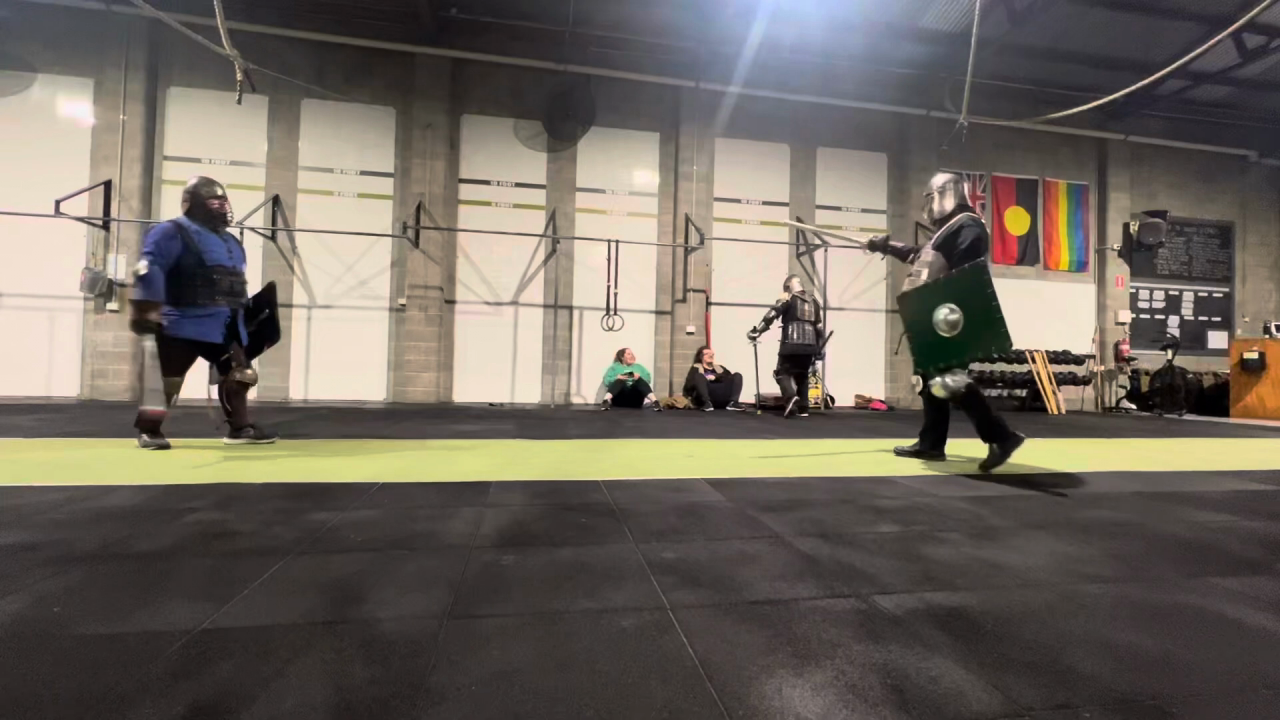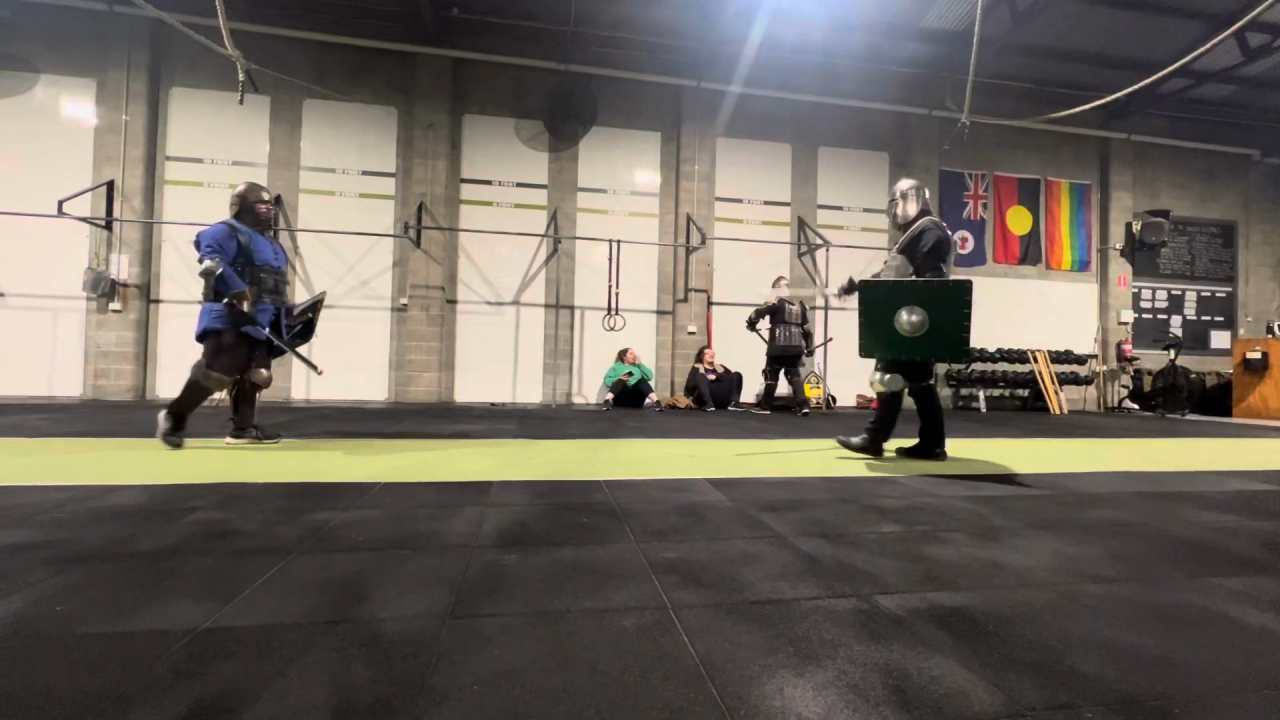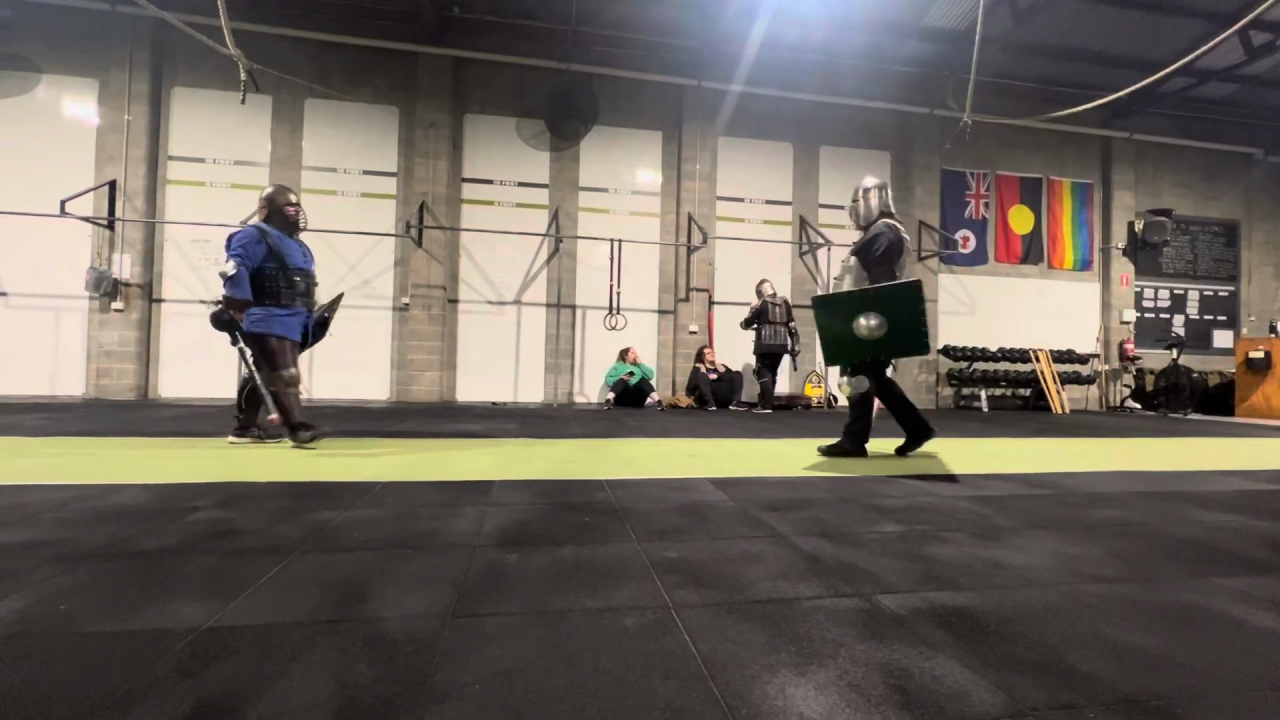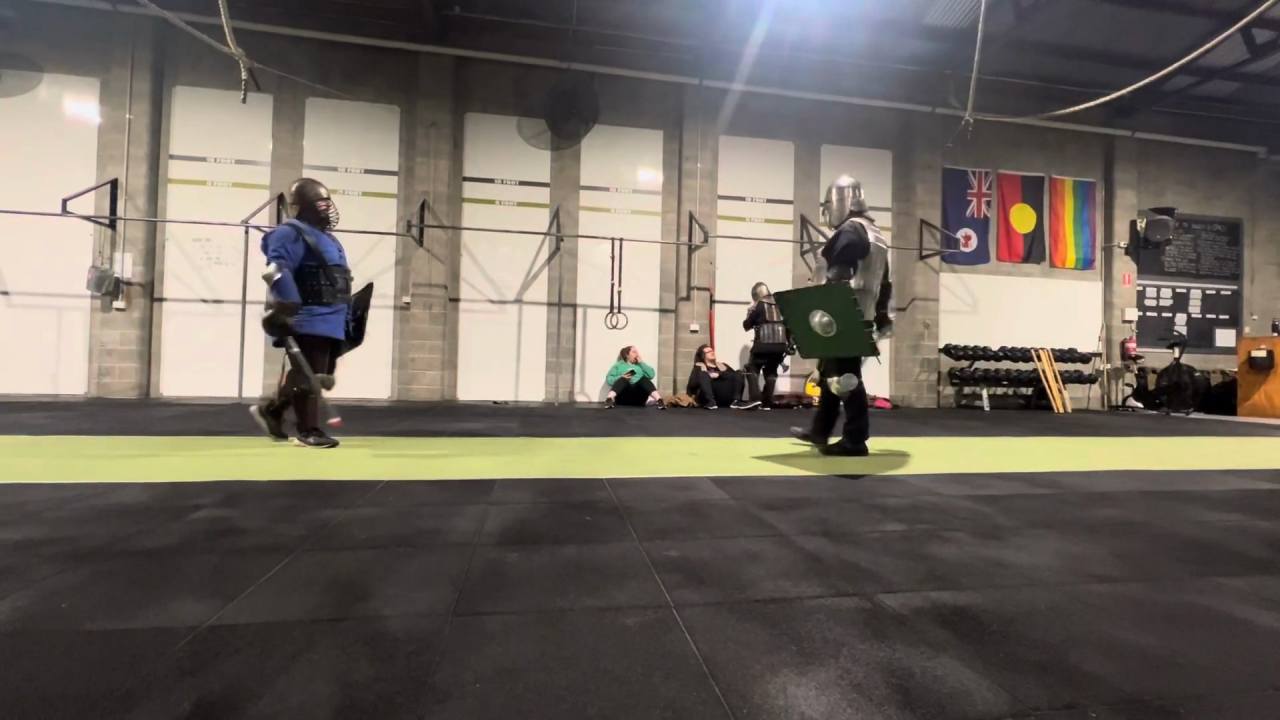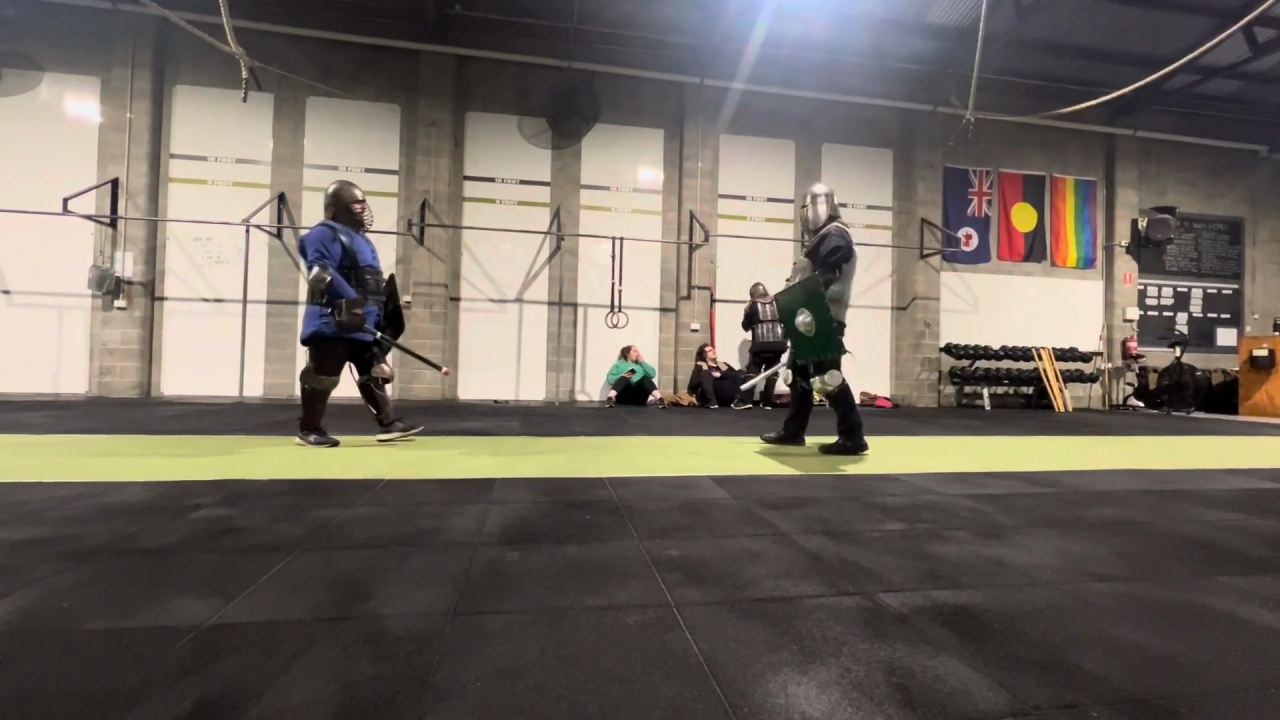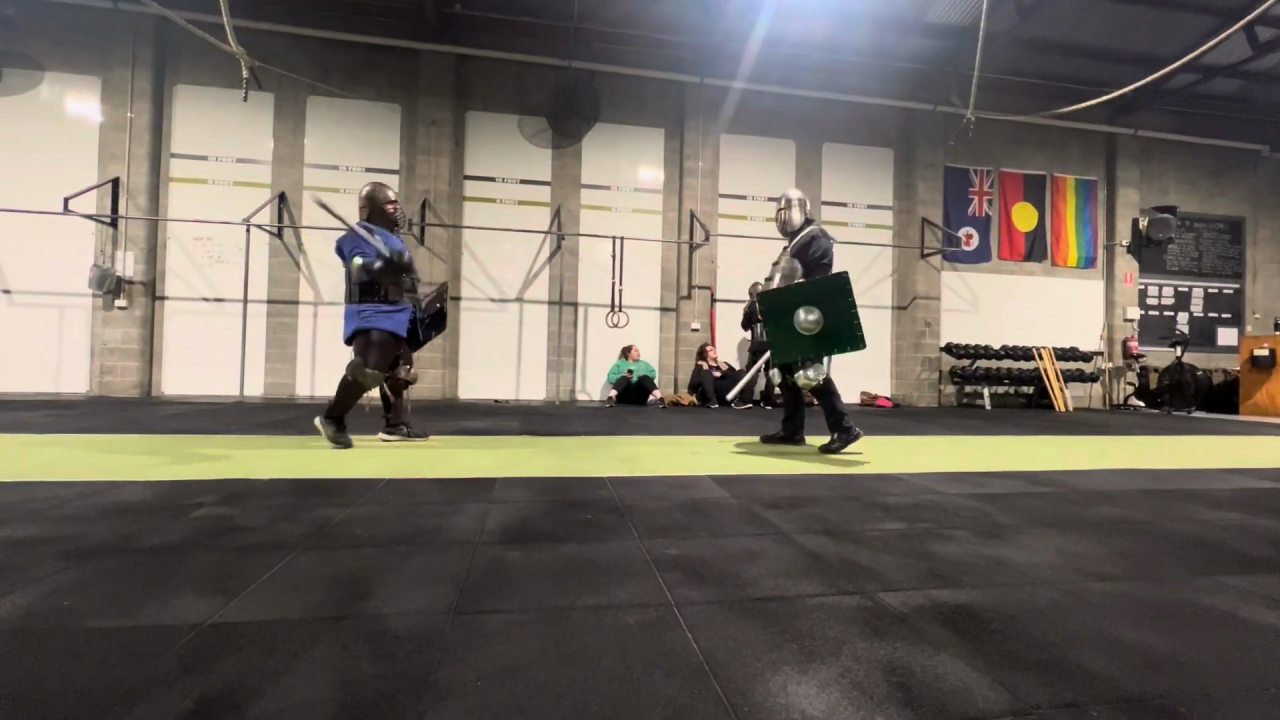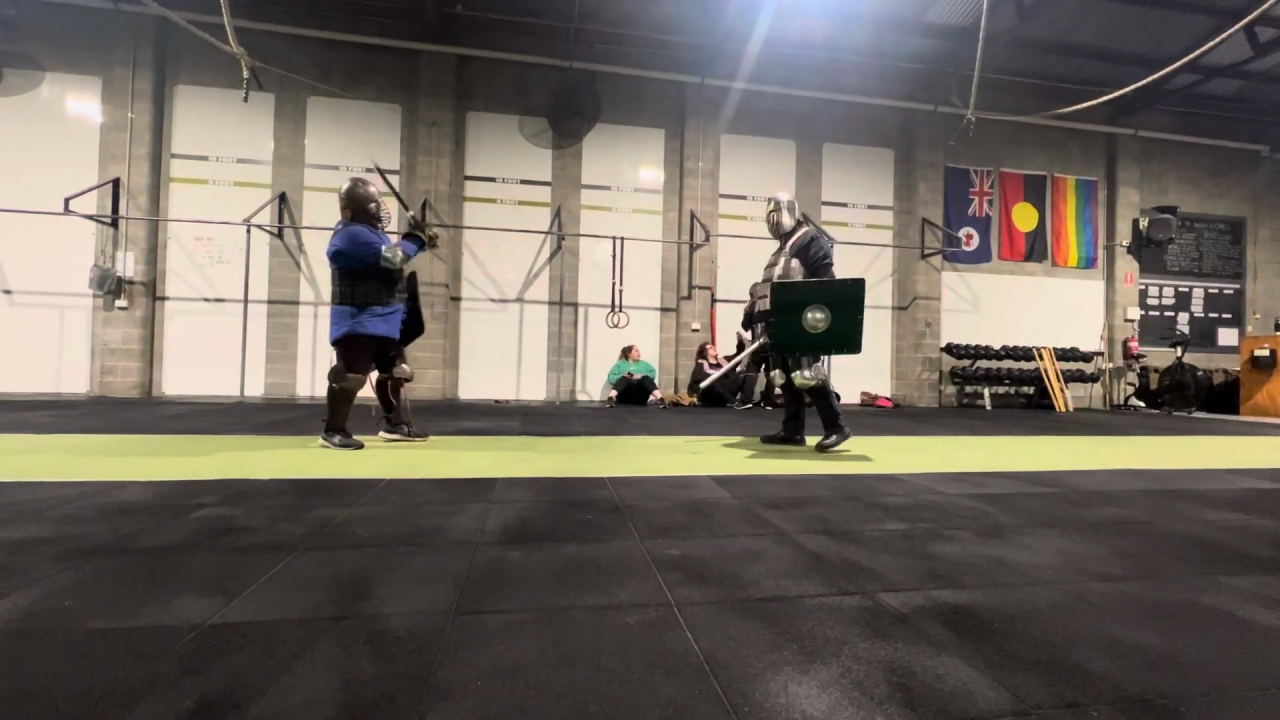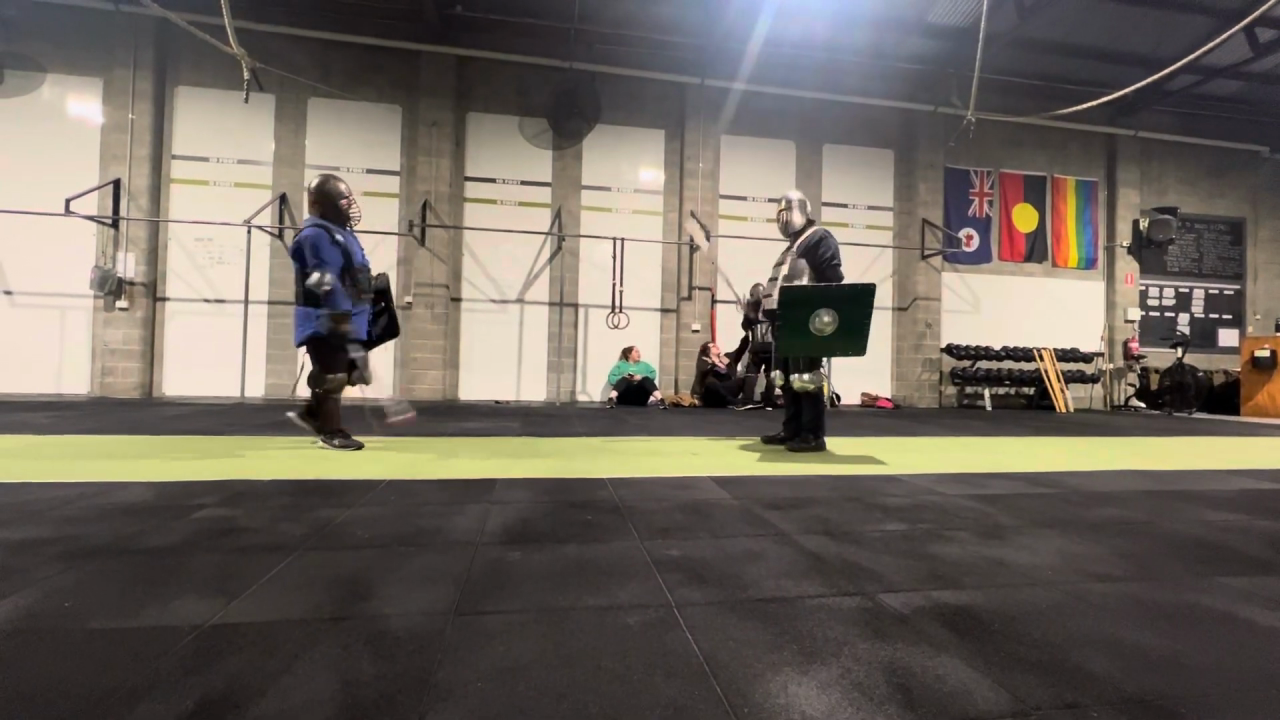
dt=0.4s
person 1, frame 1
left shoulder: (968, 226)
right shoulder: (949, 229)
right elbow: (918, 254)
right wrist: (886, 246)
left knee: (949, 379)
right knee: (930, 380)
left ankle: (1001, 437)
right ankle: (931, 443)
person 1, frame 2
left shoulder: (930, 230)
right shoulder: (917, 233)
left elbow: (931, 276)
right elbow: (894, 272)
right wrist: (857, 285)
left knee: (890, 374)
right knee: (920, 380)
left ankle: (875, 438)
right ankle: (932, 444)
person 1, frame 3
left shoulder: (883, 231)
right shoulder: (882, 232)
left elbow: (882, 279)
right elbow: (891, 279)
left knee: (858, 377)
right knee: (876, 378)
left ankle: (854, 441)
right ankle: (917, 429)
person 1, frame 4
left shoulder: (851, 231)
right shoulder: (873, 234)
left elbow: (839, 277)
right elbow: (883, 281)
right wrist: (881, 316)
left knee: (844, 375)
right knee: (829, 373)
left ankle: (856, 440)
right ankle: (820, 430)
person 1, frame 5
left shoulder: (834, 235)
right shoulder: (825, 238)
left elbow: (825, 277)
left knee: (828, 377)
right knee: (799, 375)
left ankle: (852, 436)
right ankle: (793, 431)
person 1, frame 6
left shoulder: (815, 238)
right shoulder: (793, 244)
left elbow: (820, 279)
right knee: (786, 376)
left ankle: (843, 428)
right ankle: (792, 430)
person 1, frame 7
left shoulder: (810, 239)
right shoulder: (780, 250)
left elbow: (825, 277)
right elbow: (765, 289)
right wrist: (756, 319)
left knee: (807, 372)
right knee: (785, 377)
left ankle: (836, 427)
right ankle: (792, 431)
person 1, frame 8
left shoulder: (819, 239)
right shoulder: (791, 247)
left elbow: (832, 278)
right wrist: (760, 305)
left knee: (805, 376)
right knee: (787, 378)
left ankle: (814, 435)
right ankle: (792, 430)
person 2, frame 1
left shoulder: (229, 241)
right shoulder: (173, 232)
left elbow: (237, 282)
right elbow: (149, 269)
left wrist: (246, 313)
right wrist: (148, 307)
left hip: (224, 324)
right hip: (185, 319)
left knee: (238, 372)
right knee: (168, 376)
left ankle: (241, 429)
right ankle: (148, 431)
person 2, frame 2
left shoulder: (270, 242)
right shoulder: (225, 233)
left elbow: (276, 283)
right elbow: (213, 267)
left wrist: (280, 320)
right wrist: (240, 297)
left hip: (261, 321)
right hip: (231, 318)
left knee: (256, 373)
right knee: (218, 369)
left ankle: (244, 428)
right ankle: (174, 416)
person 2, frame 3
left shoulder: (296, 244)
right shoulder: (255, 236)
left elbow: (302, 285)
right elbow: (235, 269)
left wrist: (309, 318)
right wrist: (235, 305)
left hip: (291, 321)
right hip: (269, 319)
left knee: (263, 373)
right knee: (283, 372)
left ankle: (245, 428)
right ankle: (297, 427)
person 2, frame 4
left shoulder: (324, 237)
right shoulder: (291, 234)
right elbow: (278, 272)
left wrist: (345, 314)
right wrist: (284, 309)
left hip: (328, 319)
right hip: (308, 318)
left knee: (313, 373)
right knee: (311, 374)
left ankle: (270, 410)
right ankle: (308, 430)
person 2, frame 5
left shoulder: (358, 237)
right shoulder: (325, 234)
left elbow: (368, 278)
right elbow: (321, 274)
left wrist: (378, 311)
right wrist: (349, 303)
left hip: (362, 321)
right hip: (332, 320)
left knee: (375, 370)
right knee: (323, 375)
left ankle: (388, 424)
right ankle: (309, 430)
person 2, frame 6
left shoulder: (392, 238)
right shoulder: (362, 234)
right elbow: (359, 267)
left wrist: (414, 313)
right wrist: (384, 266)
left hip: (397, 318)
right hip: (373, 316)
left knee: (400, 372)
right knee: (369, 369)
left ankle: (396, 426)
right ankle: (332, 418)
person 2, frame 7
left shoulder: (367, 232)
right shoulder: (352, 235)
left elbow: (390, 260)
right elbow: (392, 256)
right wrist: (419, 237)
left hip: (382, 318)
right hip: (359, 319)
left knee: (395, 370)
right knee: (350, 374)
left ankle: (397, 425)
right ankle: (333, 431)
person 2, frame 8
left shoulder: (338, 231)
right shoulder: (318, 235)
right elbow: (324, 281)
right wrist: (340, 317)
left hip: (343, 317)
right hip: (324, 319)
left knee: (346, 371)
right knee: (331, 375)
left ankle: (311, 415)
right ankle: (332, 432)
